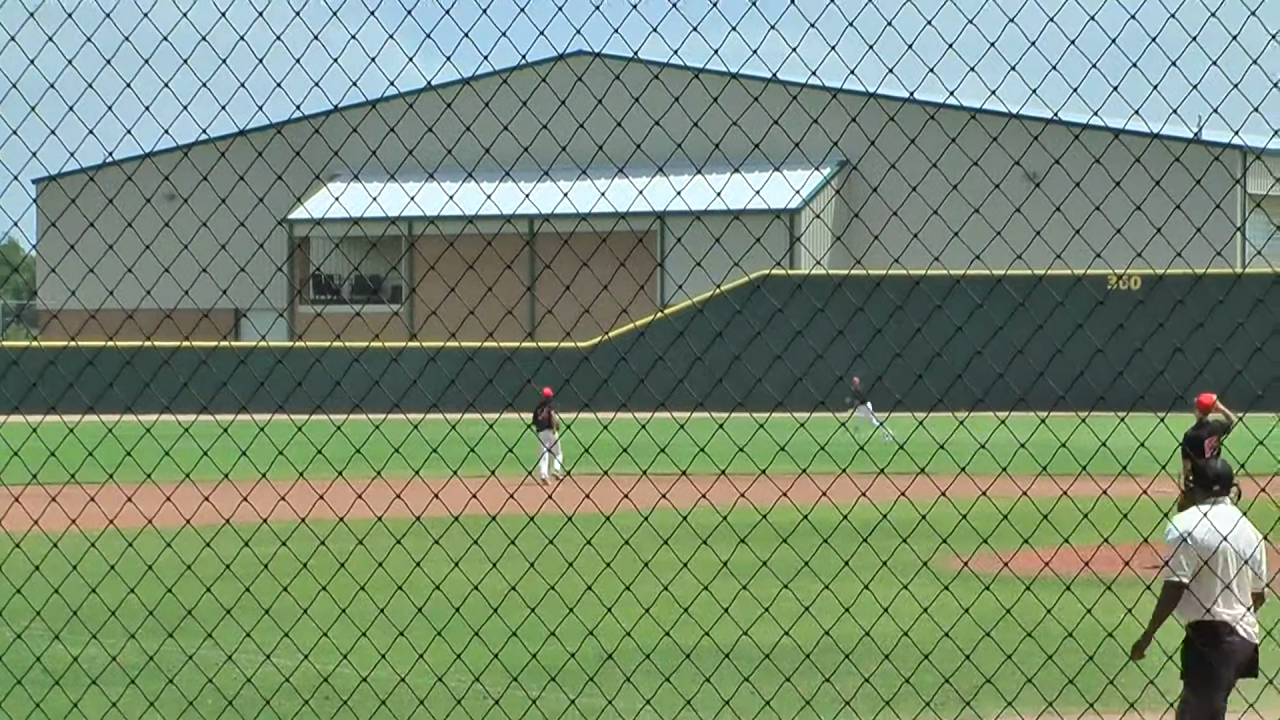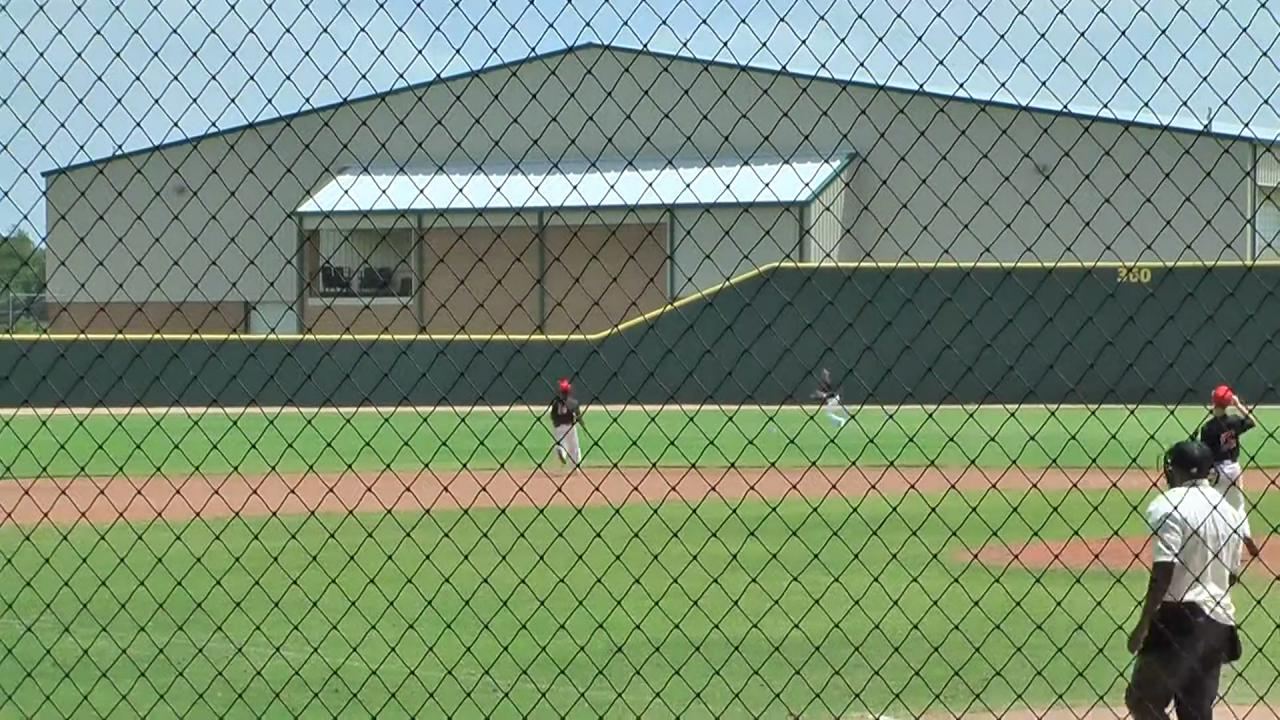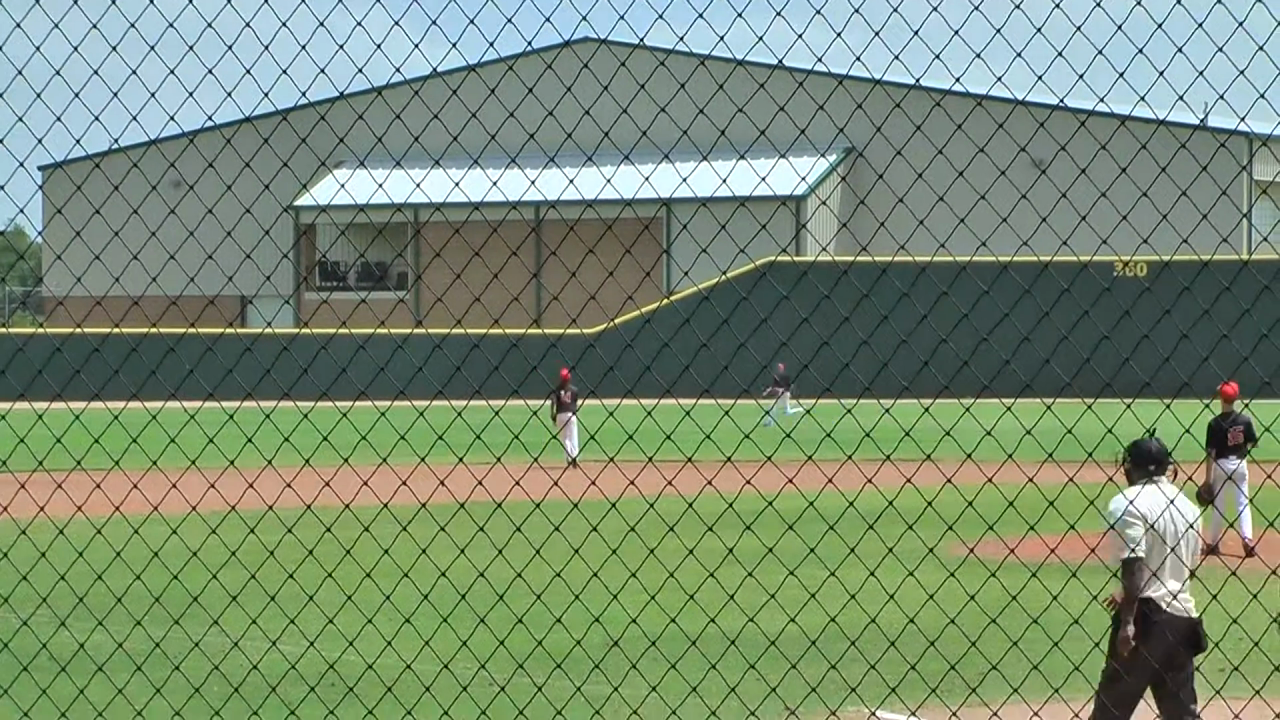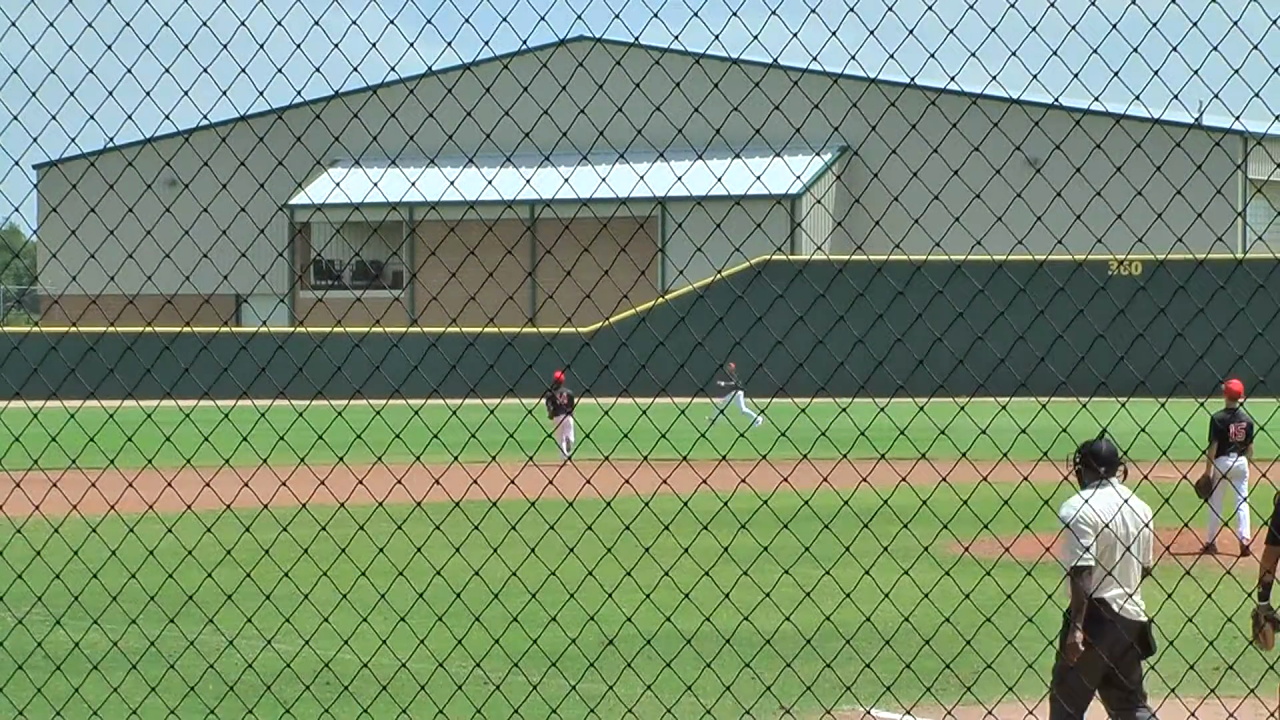
dt=0.2s
person 1, frame 1
left shoulder: (1185, 524)
right shoulder: (1249, 528)
left elbow: (1175, 589)
right elbow: (1258, 595)
left wrist: (1147, 636)
left hip: (1208, 637)
right hip: (1244, 636)
person 1, frame 2
left shoulder: (1166, 506)
right shoulder: (1230, 511)
left elbow: (1163, 571)
right elbow: (1232, 575)
left wrist: (1143, 625)
left hip: (1181, 620)
right hip: (1220, 620)
person 1, frame 3
left shoulder: (1127, 504)
right shoulder: (1188, 506)
left elbow: (1133, 567)
right elbow: (1189, 569)
left wrist: (1127, 623)
left hip: (1146, 616)
right hip: (1182, 616)
person 1, frame 4
left shoulder: (1078, 509)
right shoulder: (1140, 507)
left elbow: (1080, 572)
right elbow: (1144, 568)
left wrist: (1074, 628)
left hip: (1094, 618)
right hip: (1131, 616)
